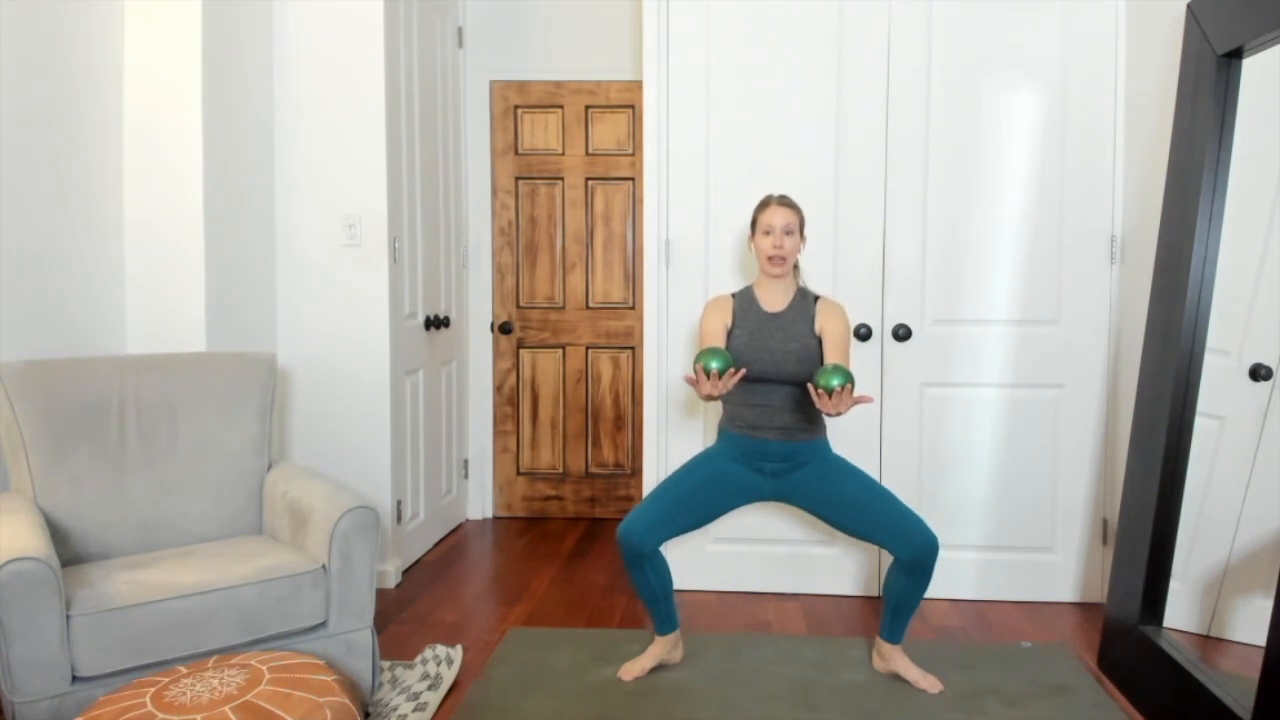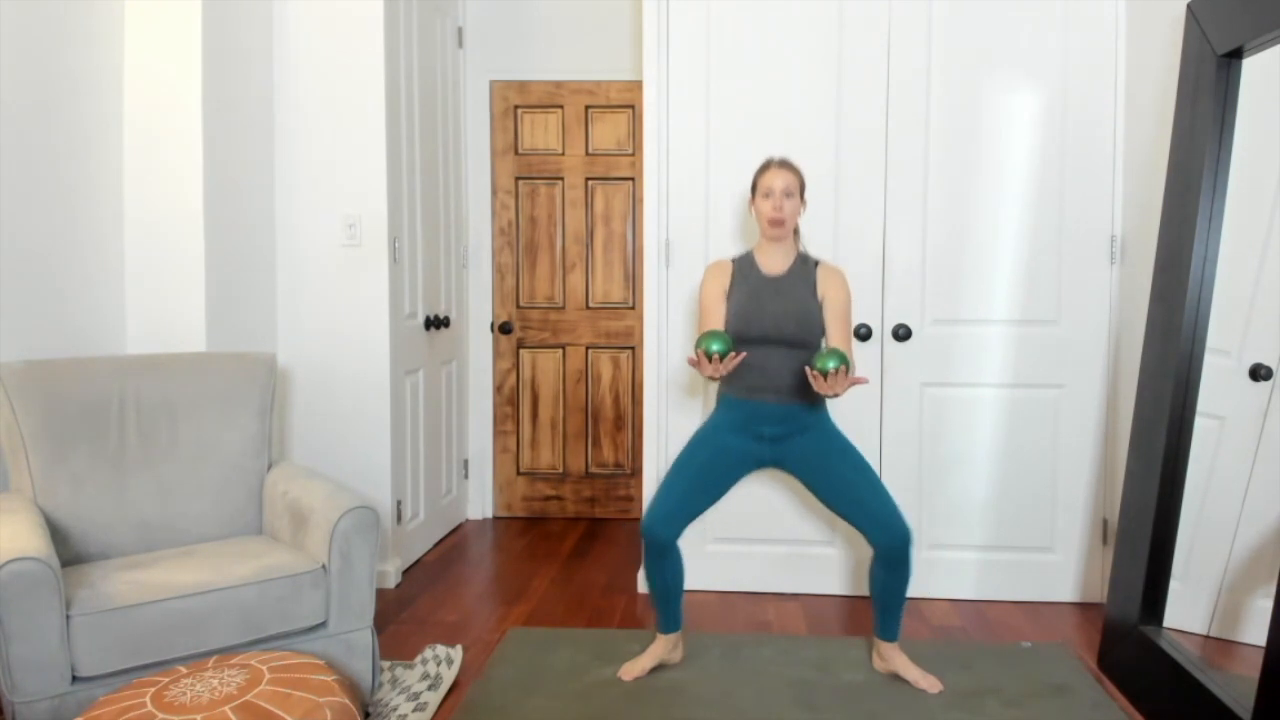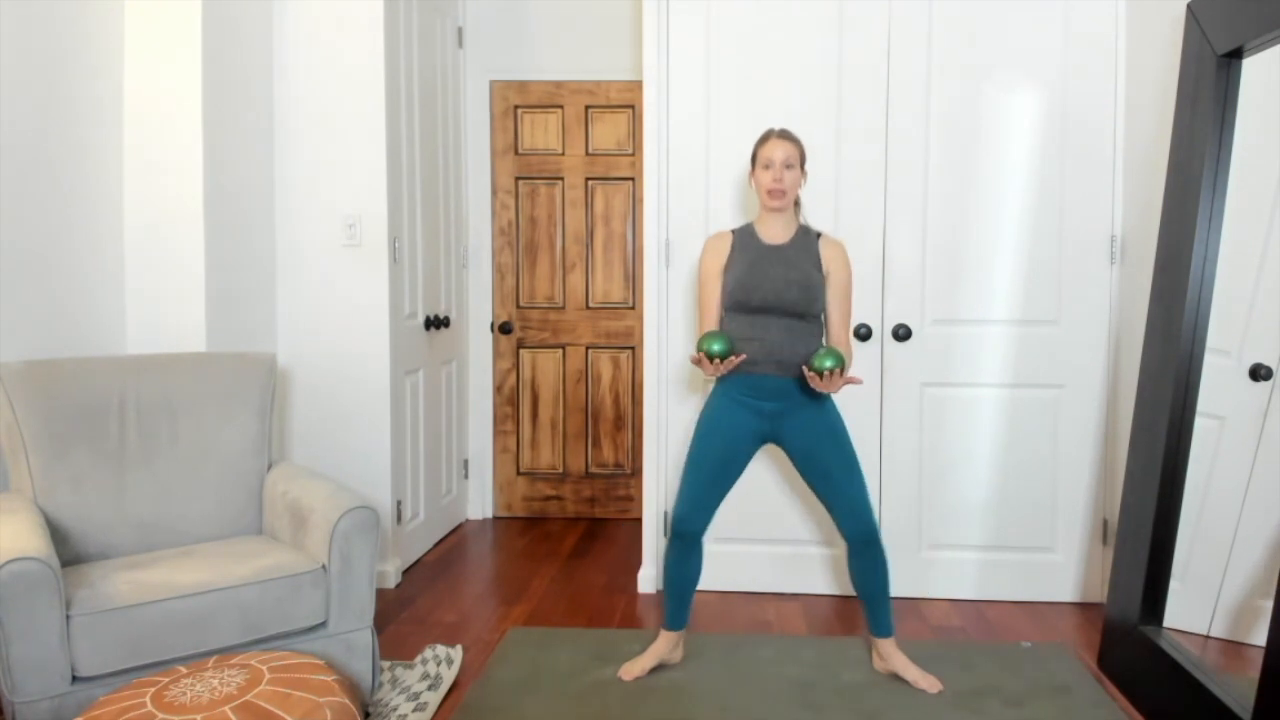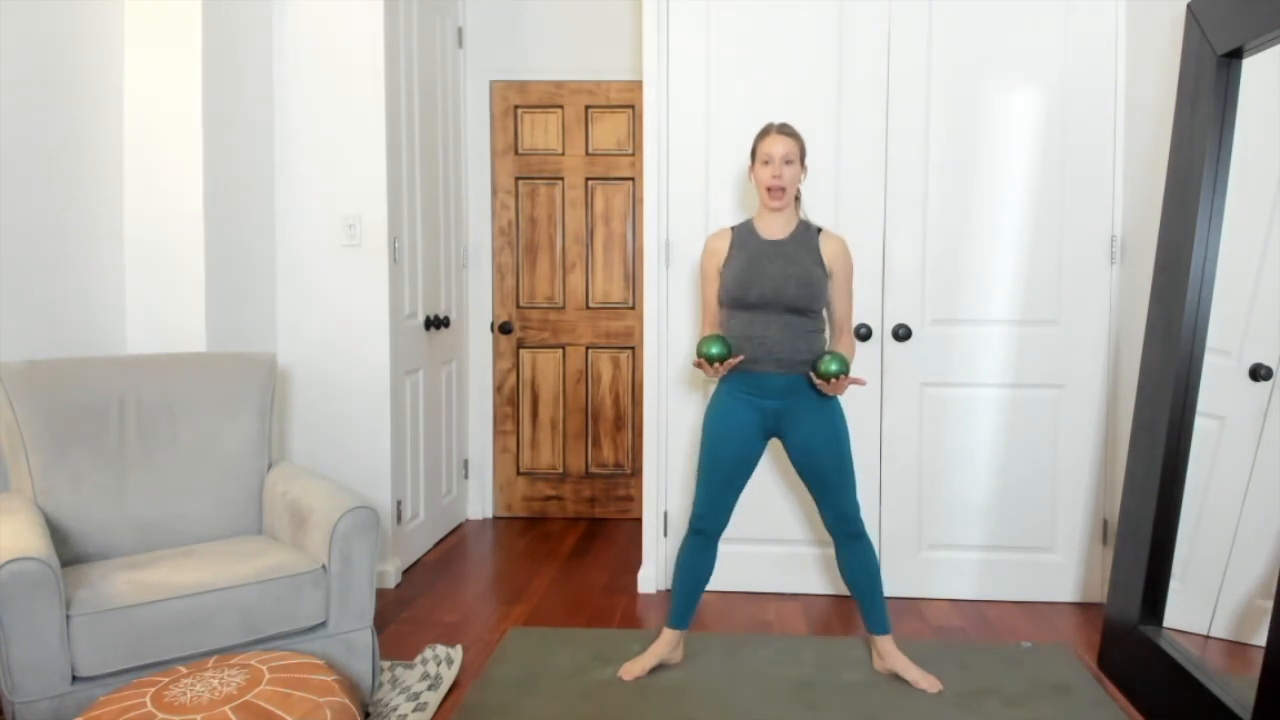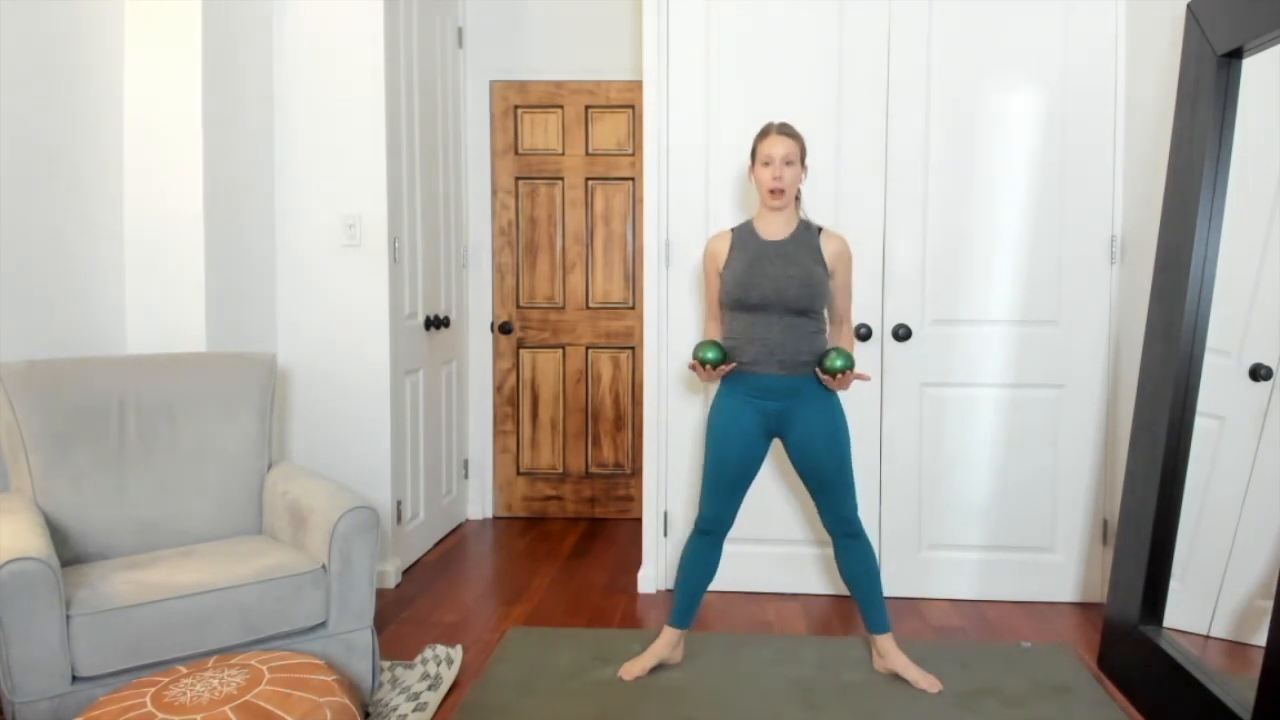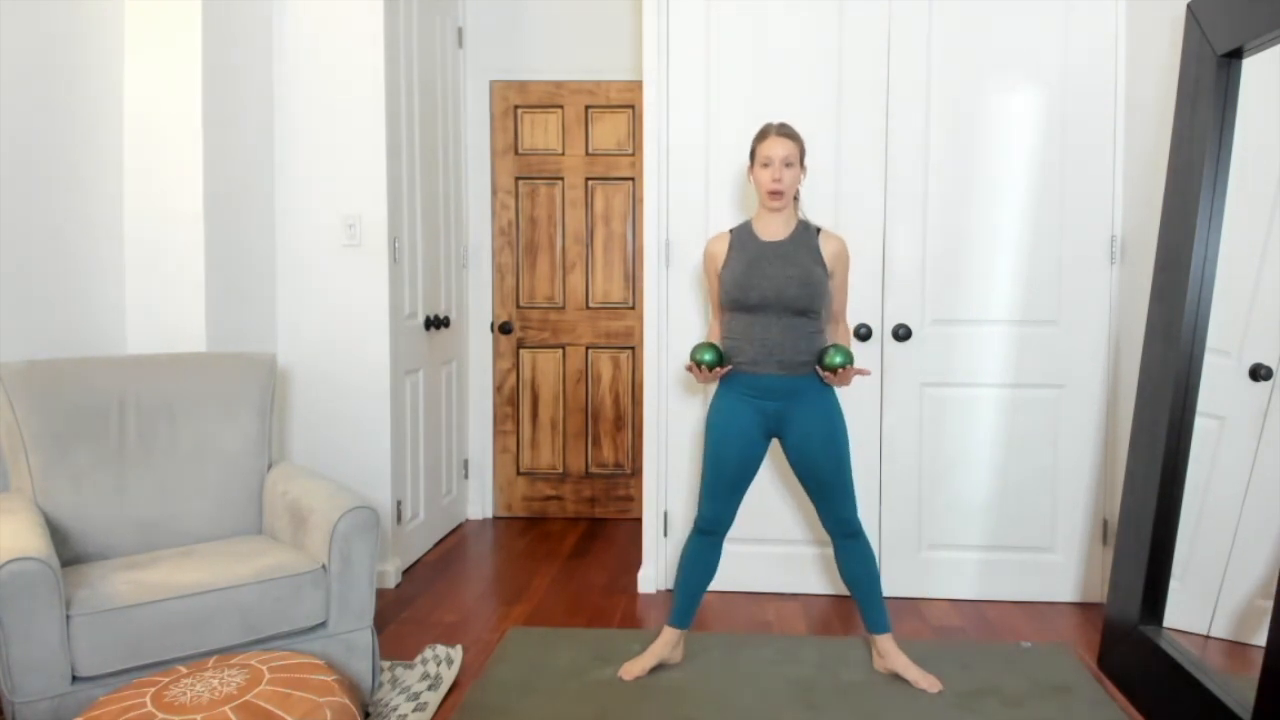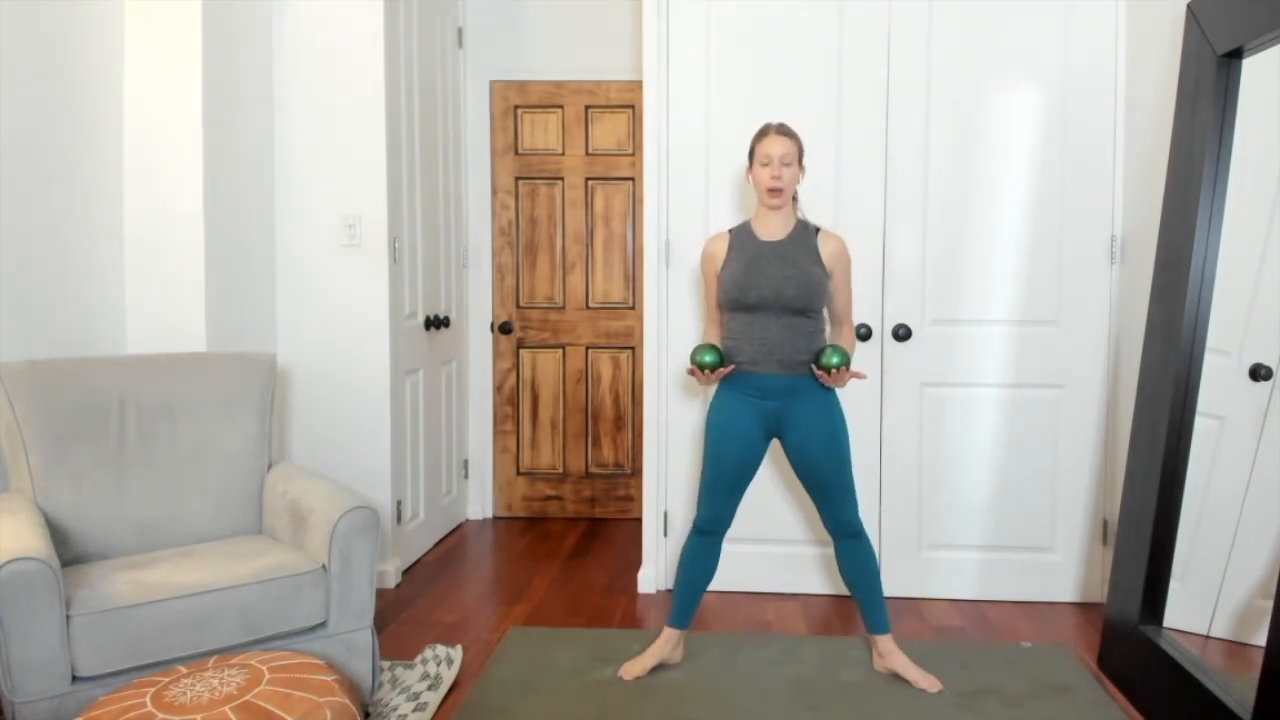
dt=0.2s
person 1, frame 1
left shoulder: (826, 313)
right shoulder: (722, 309)
left elbow: (839, 388)
right elbow: (708, 376)
left wrist: (838, 403)
right wrist: (708, 388)
left hip: (808, 458)
right hip: (735, 455)
left knee: (919, 545)
right knee: (634, 536)
left ankle: (889, 650)
right ankle: (667, 641)
person 1, frame 2
left shoulder: (827, 278)
right shoulder: (722, 274)
left elbow: (840, 359)
right elbow: (709, 350)
left wrist: (836, 381)
right wrist: (710, 368)
left hip: (806, 425)
right hip: (735, 422)
left knee: (891, 532)
right knee: (656, 527)
left ankle: (888, 649)
right ankle: (667, 641)
person 1, frame 3
left shoulder: (828, 251)
right shoulder: (721, 246)
left elbow: (839, 338)
right elbow: (708, 333)
left wrist: (835, 374)
right wrist: (711, 361)
left hip: (805, 400)
right hip: (736, 398)
left knee: (860, 525)
right knee: (686, 521)
left ankle: (886, 648)
right ankle: (669, 640)
person 1, frame 4
left shoulder: (829, 247)
right shoulder: (722, 244)
left elbow: (842, 331)
right elbow: (711, 326)
left wrist: (839, 373)
right wrist: (711, 360)
left hip: (808, 398)
right hip: (739, 395)
left knee: (846, 524)
right knee: (706, 521)
left ankle: (885, 648)
right ankle: (670, 641)
person 1, frame 5
left shoulder: (831, 247)
right shoulder: (723, 246)
left elbow: (841, 325)
left wrist: (844, 368)
right wrist: (709, 362)
left hip: (810, 399)
right hip: (741, 397)
left knee: (845, 524)
right knee: (711, 522)
left ankle: (886, 648)
right ankle: (670, 640)
person 1, frame 6
left shoulder: (828, 248)
right shoulder: (722, 247)
left elbow: (836, 323)
left wrist: (842, 364)
right wrist: (707, 362)
left hip: (809, 399)
right hip: (739, 398)
left knee: (844, 524)
right knee: (710, 523)
left ankle: (885, 647)
right ankle: (670, 640)
person 1, frame 7
left shoulder: (827, 246)
right shoulder: (720, 246)
left elbow: (843, 326)
left wrist: (840, 364)
right wrist: (706, 364)
left hip: (808, 398)
right hip: (739, 397)
left knee: (846, 525)
right knee: (709, 522)
left ankle: (885, 647)
right ankle: (670, 640)
